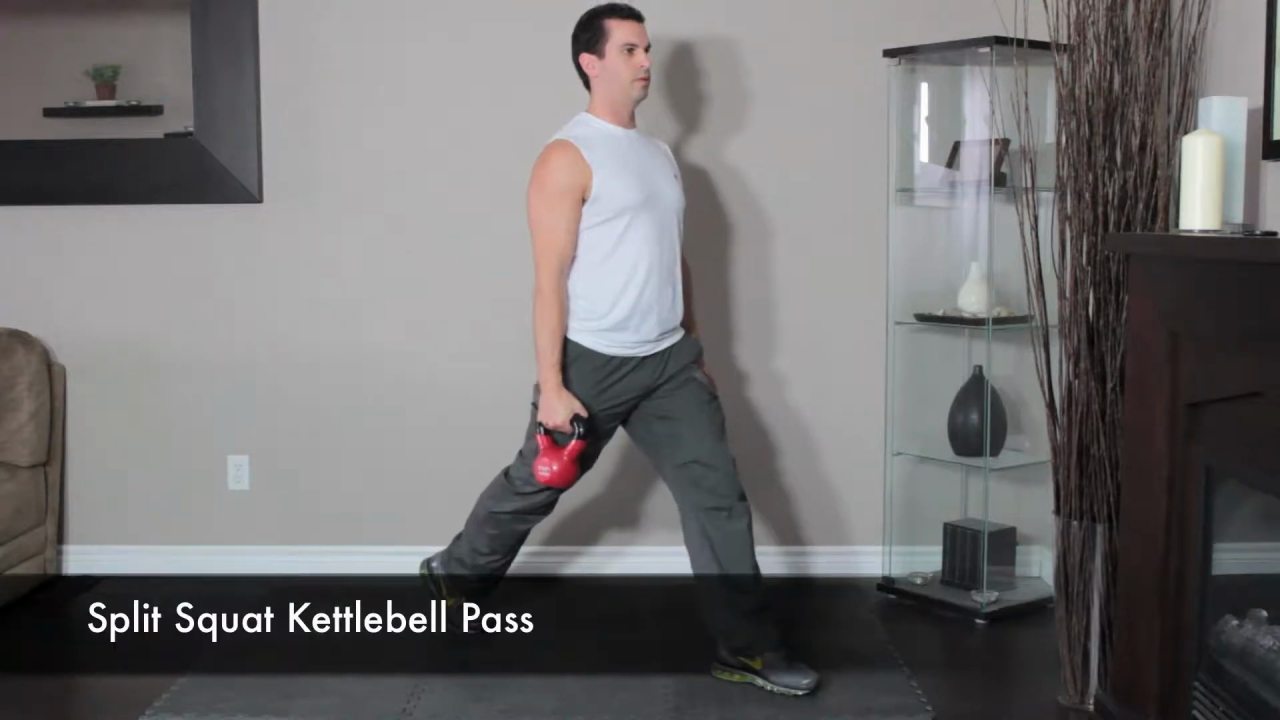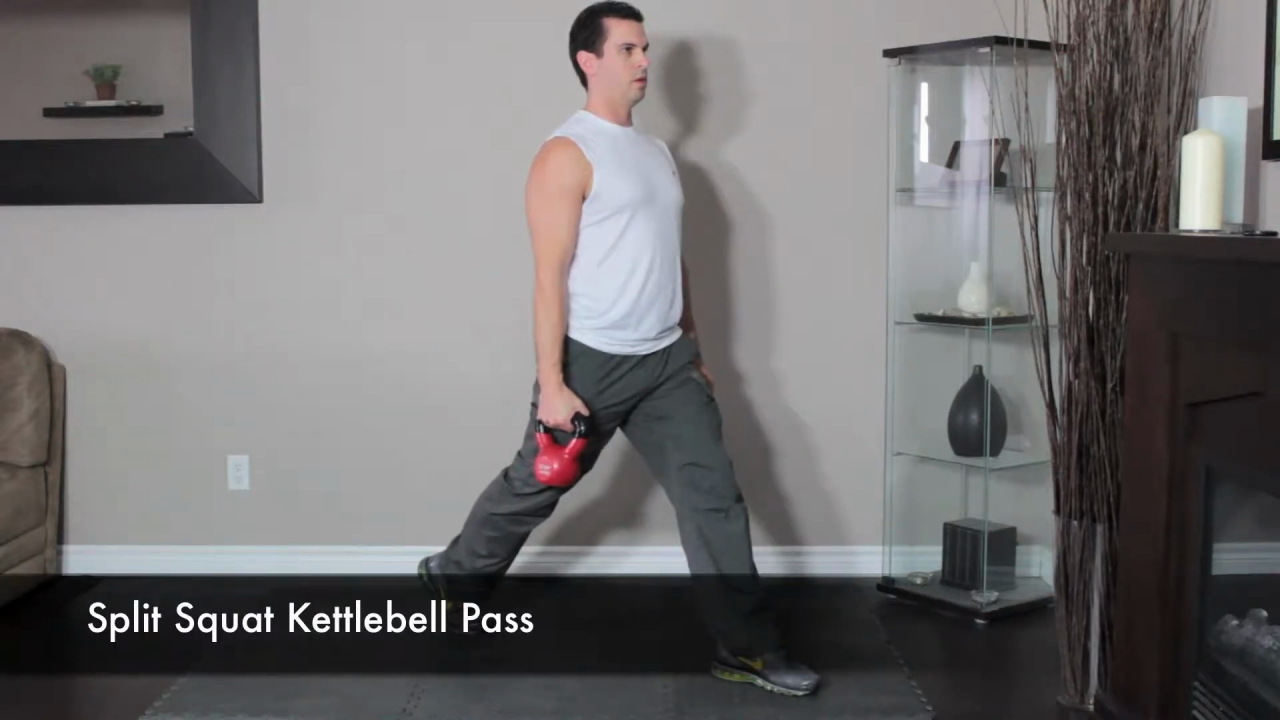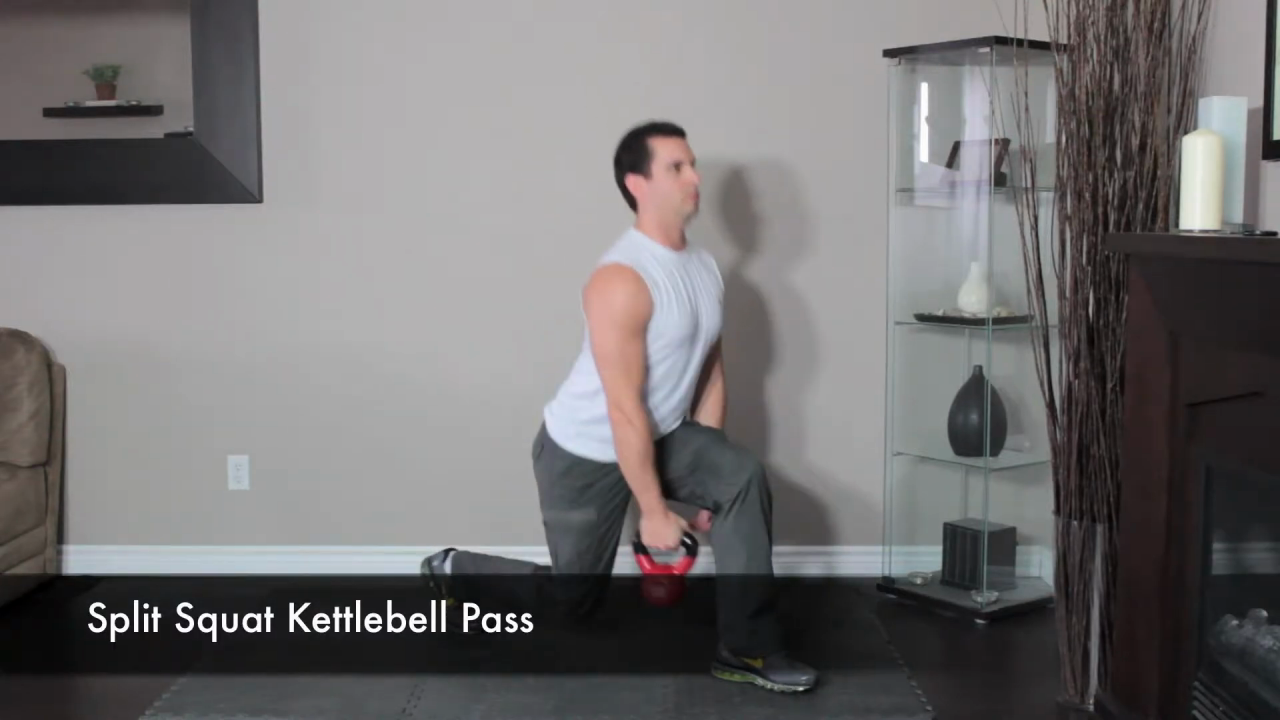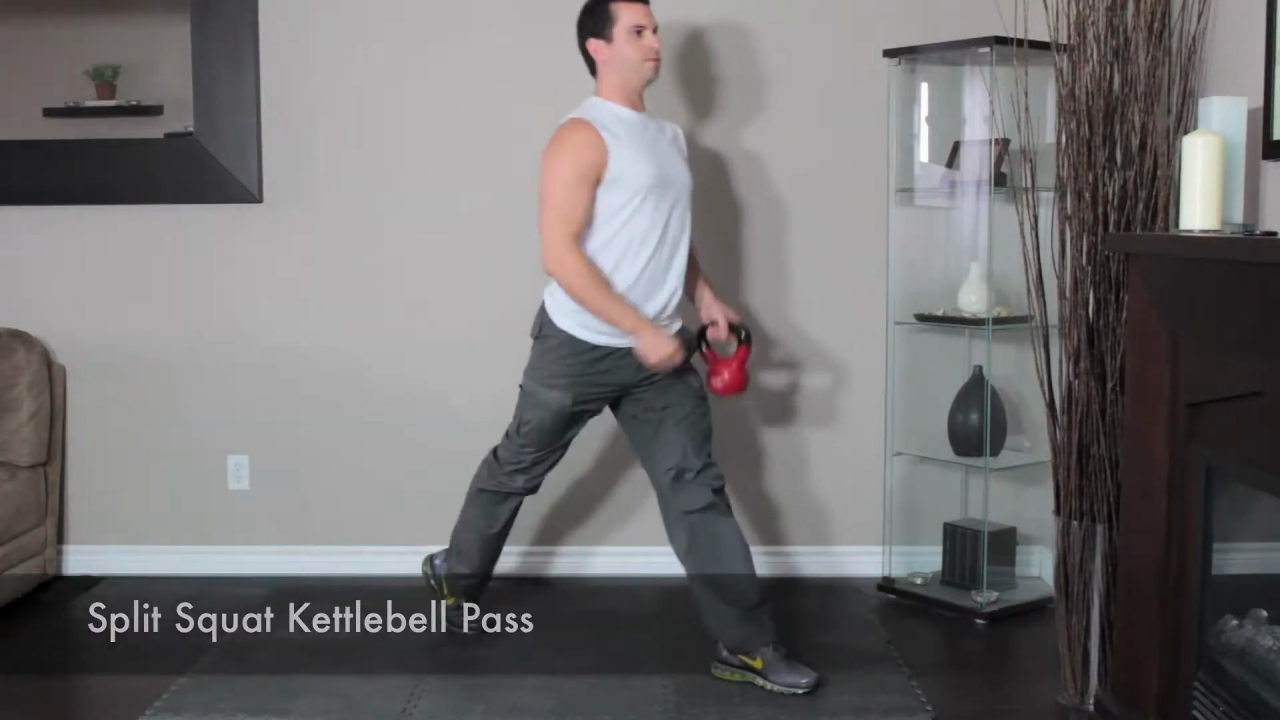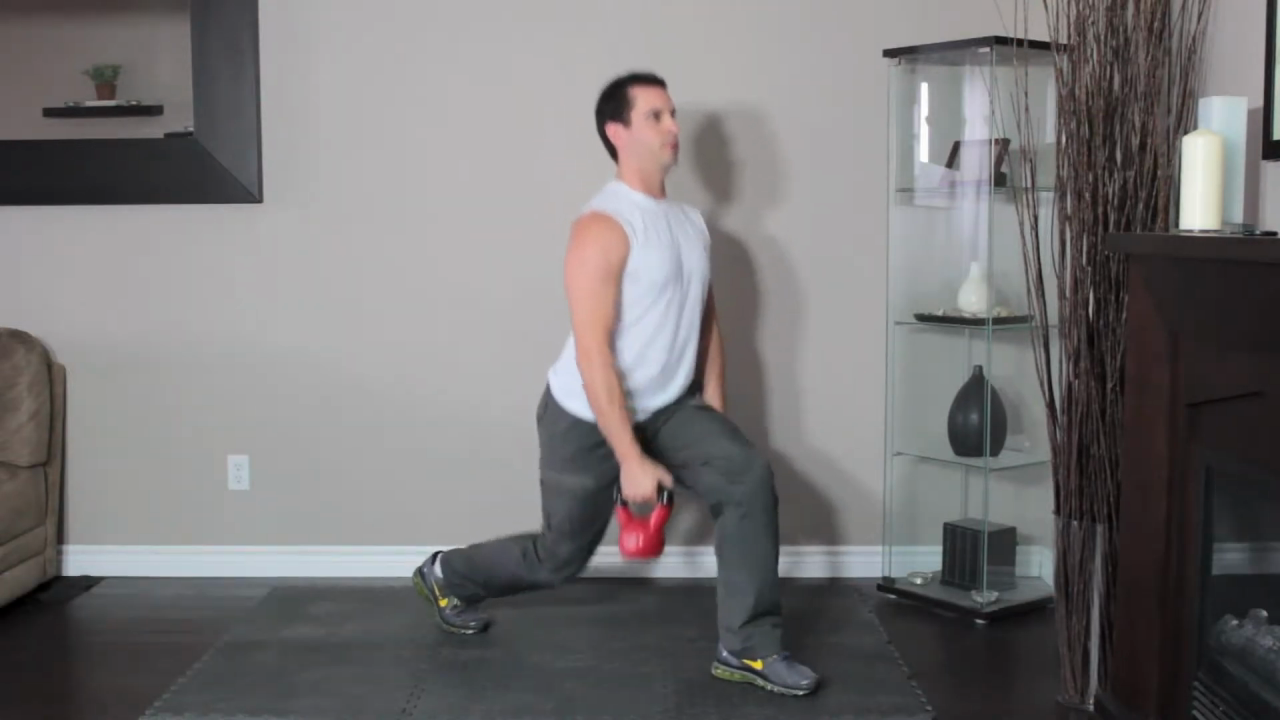
dt=1s
person 1, frame 1
left shoulder: (659, 154)
right shoulder: (568, 157)
right elbow: (550, 277)
left wrist: (696, 352)
right wrist: (551, 385)
left hip: (669, 360)
right hip: (592, 362)
left knee: (717, 492)
right knee: (532, 487)
left ankle: (746, 646)
right ankle: (454, 575)
person 1, frame 2
left shoulder: (655, 151)
right shoulder: (567, 155)
right elbow: (550, 276)
left wrist: (693, 350)
right wrist: (551, 383)
left hip: (666, 359)
right hip: (591, 360)
left knee: (713, 494)
right knee: (533, 488)
left ankle: (746, 648)
right ankle: (451, 576)
person 1, frame 3
left shoulder: (704, 267)
right shoulder: (622, 281)
left elbow: (710, 369)
right elbow: (625, 410)
left wrist: (704, 461)
right wrist: (653, 510)
left hip: (660, 433)
right hip: (584, 451)
left knee: (744, 480)
right knee: (573, 596)
left ankle: (746, 647)
right ankle: (454, 571)
person 1, frame 4
left shoulder: (666, 134)
right shoulder: (582, 136)
right elbow: (560, 253)
left wrist: (706, 298)
right wrist: (638, 329)
left hip: (658, 347)
right hip: (580, 344)
left knee: (697, 488)
right knee: (517, 468)
left ankle: (746, 644)
right ankle: (454, 576)
person 1, frame 5
left shoulder: (690, 221)
right shoulder: (604, 228)
left elbow: (704, 320)
right elbow: (592, 351)
left wrist: (715, 411)
right wrist: (630, 458)
left hip: (667, 406)
right hip: (588, 416)
left knee: (750, 479)
right knee: (562, 554)
left ankle: (748, 648)
right ankle: (447, 575)
